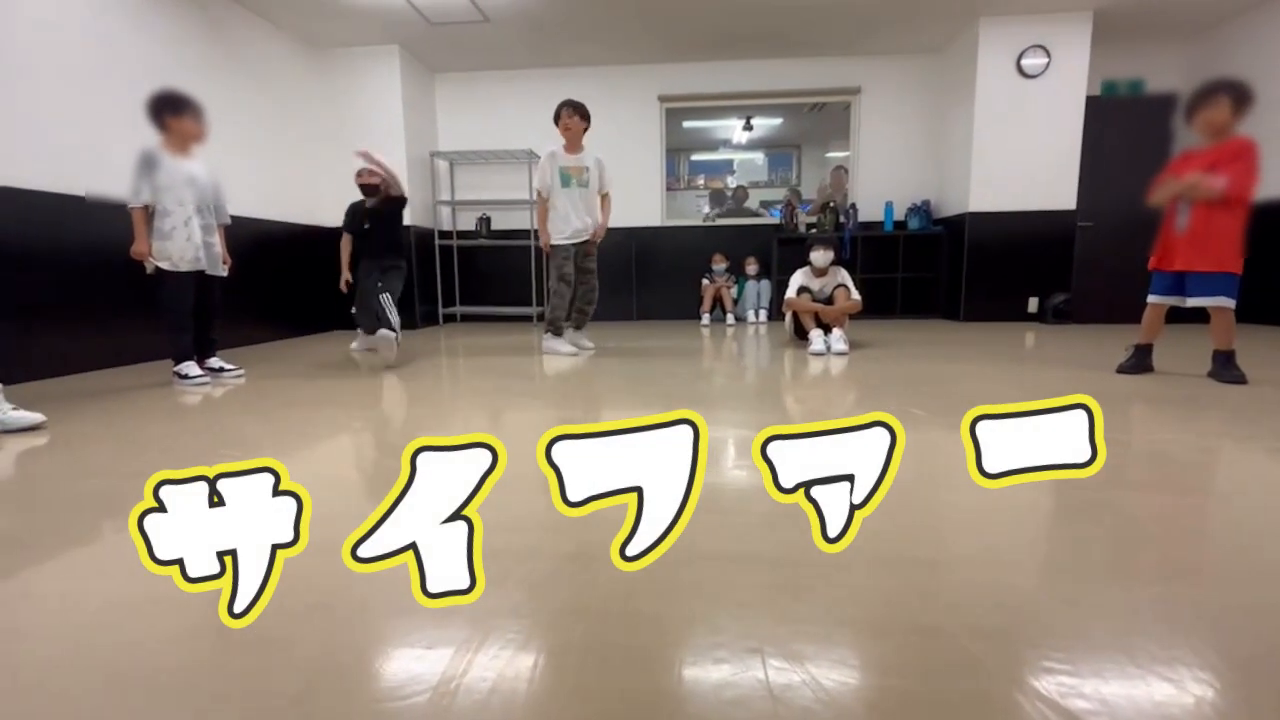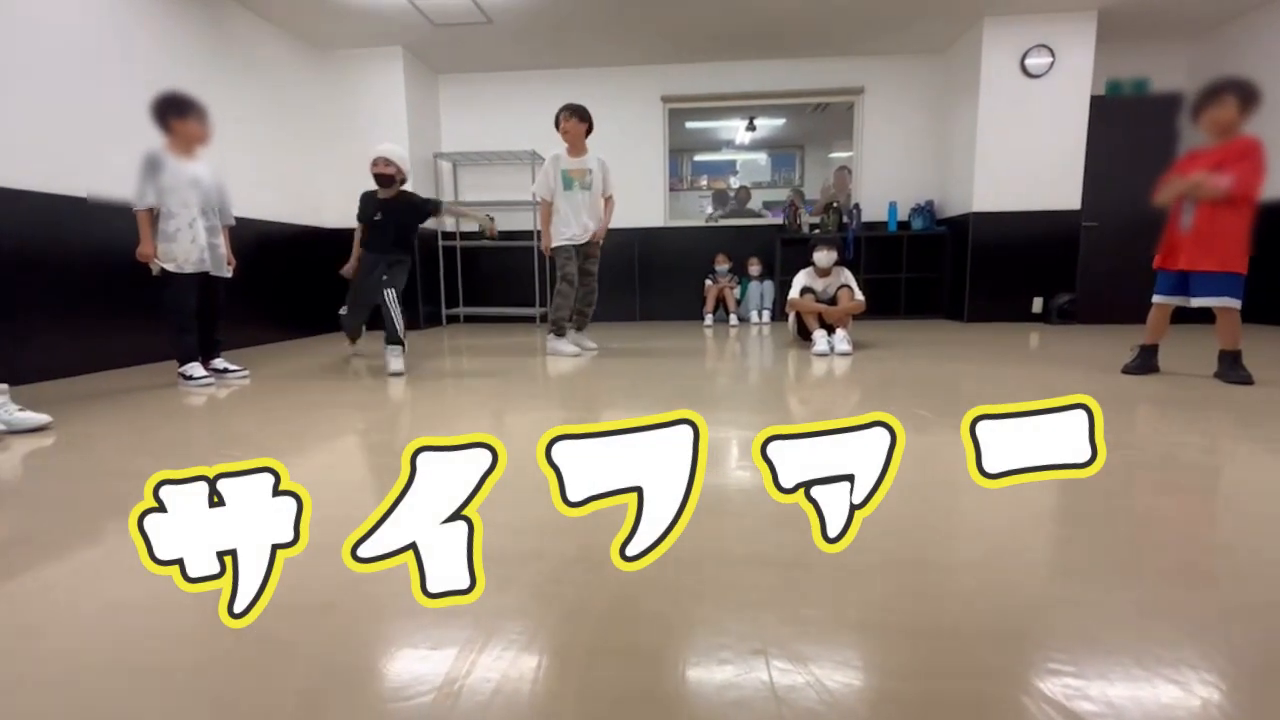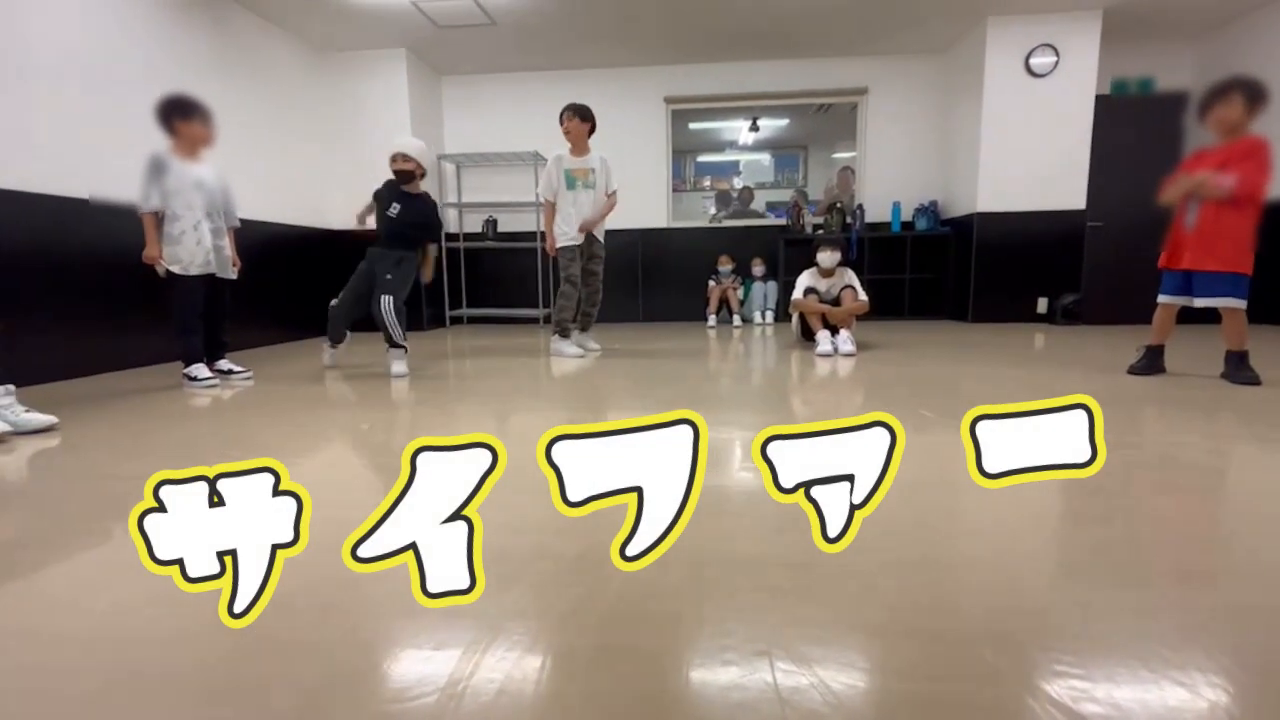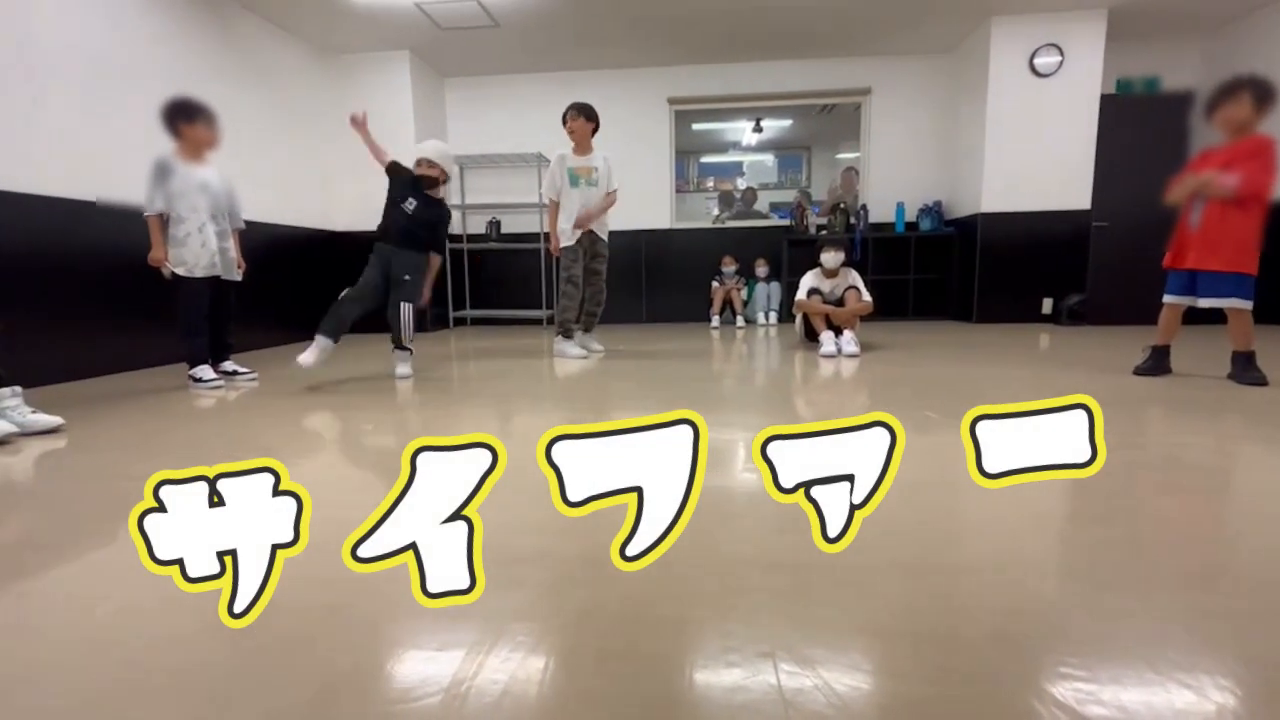
dt=0.1s
person 1, frame 1
left shoulder: (1242, 149)
right shoulder: (1184, 159)
left elbow: (1224, 188)
right elbow: (1155, 196)
left wrist: (1181, 187)
right wrist: (1188, 184)
left hip: (1216, 249)
right hip: (1174, 246)
left knee: (1220, 305)
right knee: (1156, 302)
left ankle: (1224, 361)
right ankle: (1141, 355)
person 1, frame 2
left shoulder: (1249, 149)
right shoulder: (1191, 158)
left elbow: (1230, 188)
right elbow: (1161, 195)
left wrist: (1186, 187)
right wrist: (1192, 183)
left hip: (1221, 248)
right hip: (1178, 245)
left knee: (1225, 305)
right knee: (1161, 302)
left ankle: (1230, 361)
right ankle: (1146, 355)
person 1, frame 3
left shoulder: (1255, 148)
right shoulder: (1198, 158)
left elbow: (1233, 187)
right elbow: (1166, 195)
left wrist: (1191, 185)
right wrist: (1197, 183)
left hip: (1226, 248)
right hip: (1183, 245)
left knee: (1231, 306)
right knee: (1166, 302)
left ankle: (1237, 362)
right ankle: (1152, 356)
person 1, frame 4
right shoulder: (1205, 157)
left elbow: (1238, 187)
right elbow: (1173, 195)
left wrist: (1197, 185)
right wrist: (1202, 181)
left hip: (1232, 248)
right hip: (1189, 244)
left knee: (1236, 306)
right knee: (1173, 302)
left ankle: (1243, 362)
right ankle: (1159, 356)
person 2, frame 1
left shoulder: (202, 168)
right shoulder: (153, 158)
left elbow: (217, 213)
right elbow: (140, 202)
left wrist: (222, 248)
right wrist: (141, 239)
left hip: (206, 254)
right hip: (172, 253)
left knee: (208, 307)
right knee: (179, 307)
left ankle: (207, 356)
right ankle: (184, 361)
person 2, frame 2
left shoulder: (207, 170)
right shoulder: (157, 160)
left elbow: (222, 214)
right elbow: (145, 204)
left wrist: (227, 249)
right wrist: (146, 241)
left hip: (211, 255)
right hip: (177, 254)
left knee: (212, 308)
right knee: (183, 308)
left ankle: (212, 358)
right ankle: (188, 362)
person 2, frame 3
left shoulder: (212, 172)
right shoulder: (161, 162)
left elbow: (227, 216)
right elbow: (150, 207)
left wrist: (232, 251)
right wrist: (152, 244)
left hip: (216, 257)
right hip: (182, 256)
left knee: (217, 309)
right knee: (189, 310)
left ankle: (217, 359)
right ankle: (193, 363)
person 2, frame 4
left shoulder: (217, 175)
right shoulder: (167, 166)
left elbow: (232, 218)
right elbow: (155, 210)
left wrist: (237, 252)
right wrist: (158, 246)
left hip: (221, 259)
right hip: (187, 259)
left knee: (222, 311)
right knee: (194, 312)
left ankle: (222, 360)
right ankle: (198, 365)
person 3, frame 1
left shoulder: (594, 160)
right shoulder: (551, 158)
left elbow: (605, 195)
right elbow: (542, 197)
left wrist: (603, 223)
right wrist: (543, 231)
left hip: (587, 235)
right hip: (560, 235)
left knee: (589, 285)
right knee: (563, 282)
left ankle: (575, 331)
right ankle: (552, 336)
person 3, frame 2
left shoulder: (598, 163)
right shoulder: (554, 161)
left elbow: (609, 199)
right elbow: (545, 201)
left wrist: (604, 225)
right wrist: (545, 235)
left hip: (591, 236)
right hip: (564, 235)
left knee: (589, 286)
right knee: (567, 282)
left ankle: (577, 331)
right ankle: (556, 336)
person 3, frame 3
left shoulder: (600, 161)
right shoulder: (557, 162)
left elbow: (612, 196)
right elbow: (549, 202)
left wrist: (596, 218)
right wrist: (549, 235)
left hip: (594, 235)
right hip: (567, 235)
left knee: (593, 286)
right knee: (571, 283)
left ankle: (581, 332)
right ankle: (560, 337)
person 3, frame 4
left shoulder: (603, 160)
right shoulder: (561, 160)
left elbow: (612, 196)
right elbow: (553, 201)
left wrist: (592, 214)
right wrist: (553, 235)
left hip: (597, 234)
right hip: (570, 234)
left knee: (596, 286)
right knee: (571, 284)
left ankle: (585, 334)
right ankle: (563, 339)
person 4, frame 1
left shoulder: (392, 203)
right shoulder: (354, 210)
left elbow: (397, 187)
right elbow: (347, 239)
left wrist: (377, 162)
right wrist: (345, 270)
left hip: (392, 267)
right hip: (367, 267)
left knee: (384, 297)
right knee: (362, 308)
left ankle: (390, 337)
right ankle: (367, 336)
person 4, frame 2
left shoulder: (408, 201)
right shoulder: (367, 199)
left elbow: (442, 208)
left wrist: (480, 218)
right wrist: (353, 260)
left hip: (394, 263)
right hip: (368, 261)
left knee: (388, 297)
right knee: (351, 312)
left ankle: (395, 353)
right ankle: (353, 339)
person 4, frame 3
left shoulder: (426, 205)
right shoulder: (389, 188)
left elbow: (431, 242)
left wrist: (428, 269)
right wrist: (365, 212)
left hip: (404, 261)
right hip: (377, 256)
left knee: (388, 303)
right knee: (342, 305)
left ankle: (398, 354)
right ankle: (333, 345)
person 4, frame 4
left shoulder: (441, 212)
right shoulder: (406, 181)
left elbow: (436, 252)
right elbow: (385, 158)
left wrist: (427, 285)
right wrist: (364, 132)
left hip: (411, 261)
right hip: (383, 254)
left knee: (405, 307)
right knee: (360, 297)
left ankle: (402, 356)
right ankle: (322, 345)
